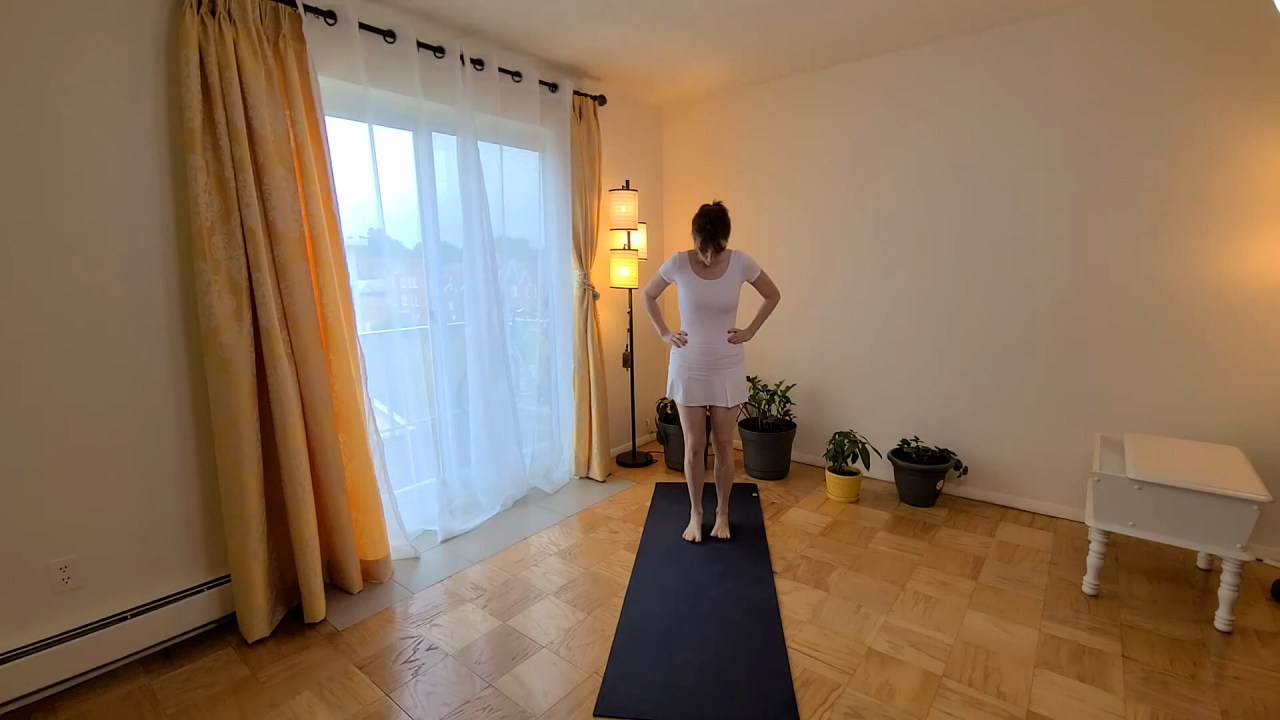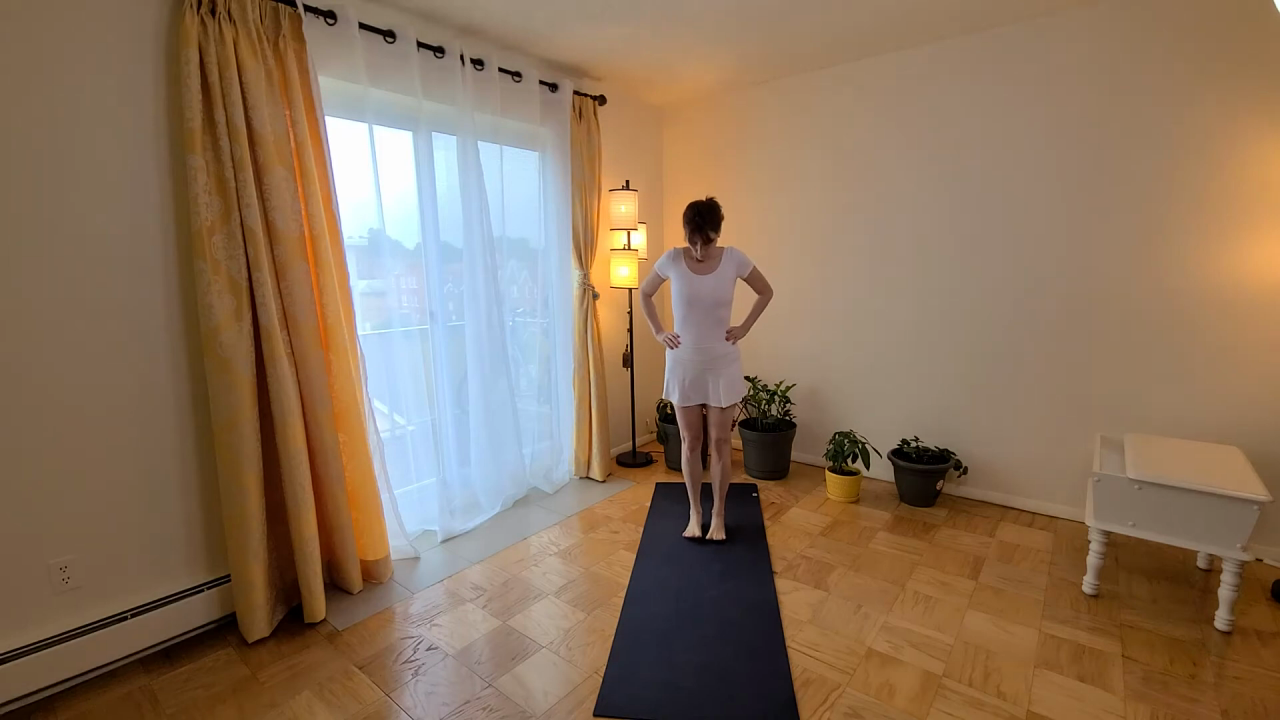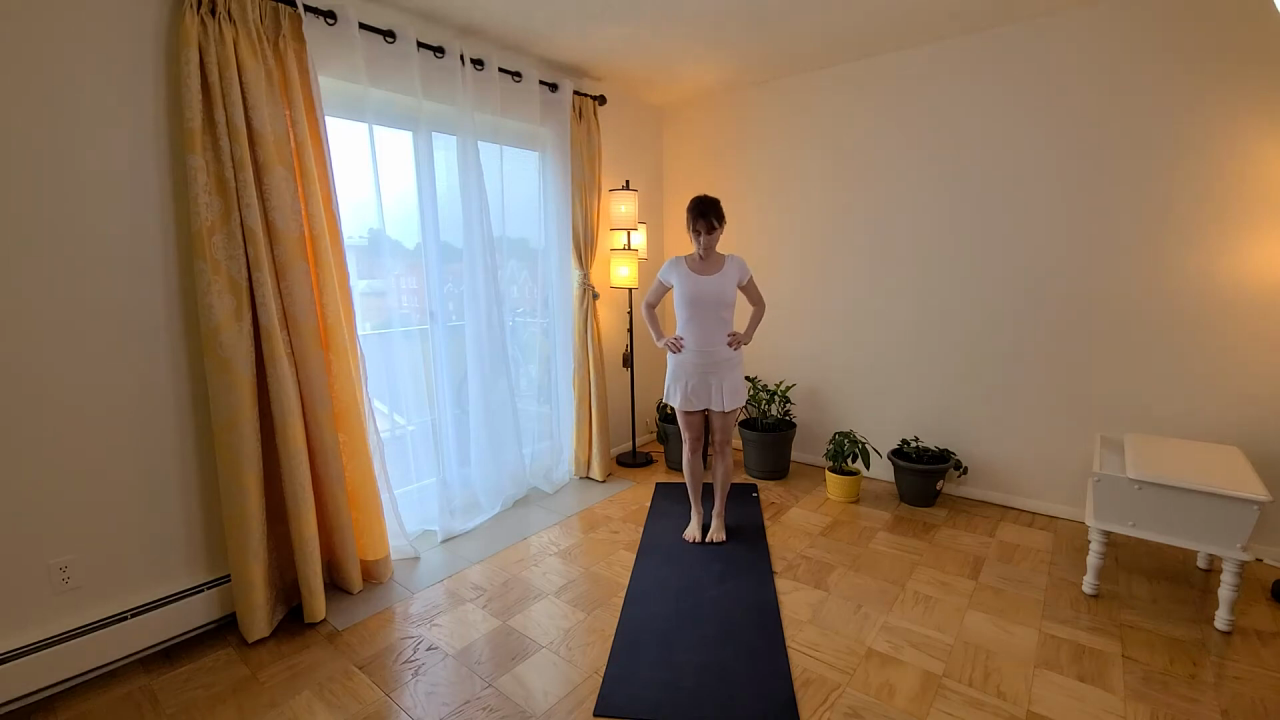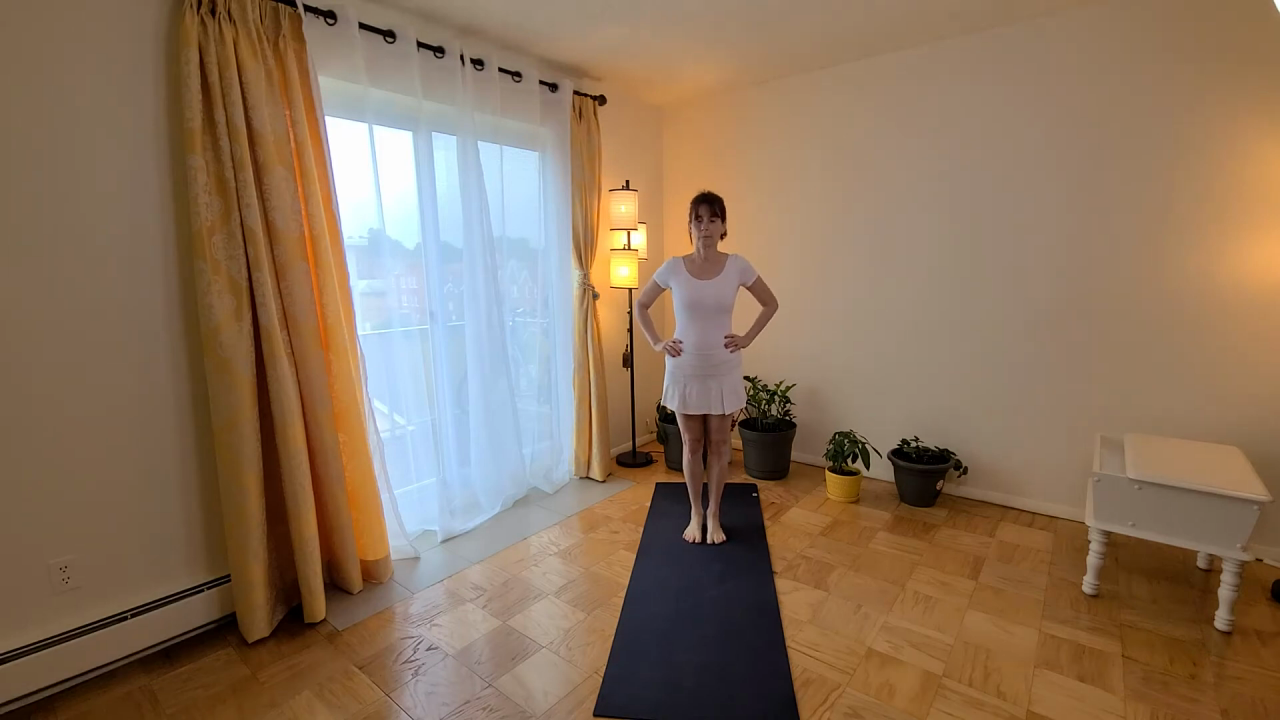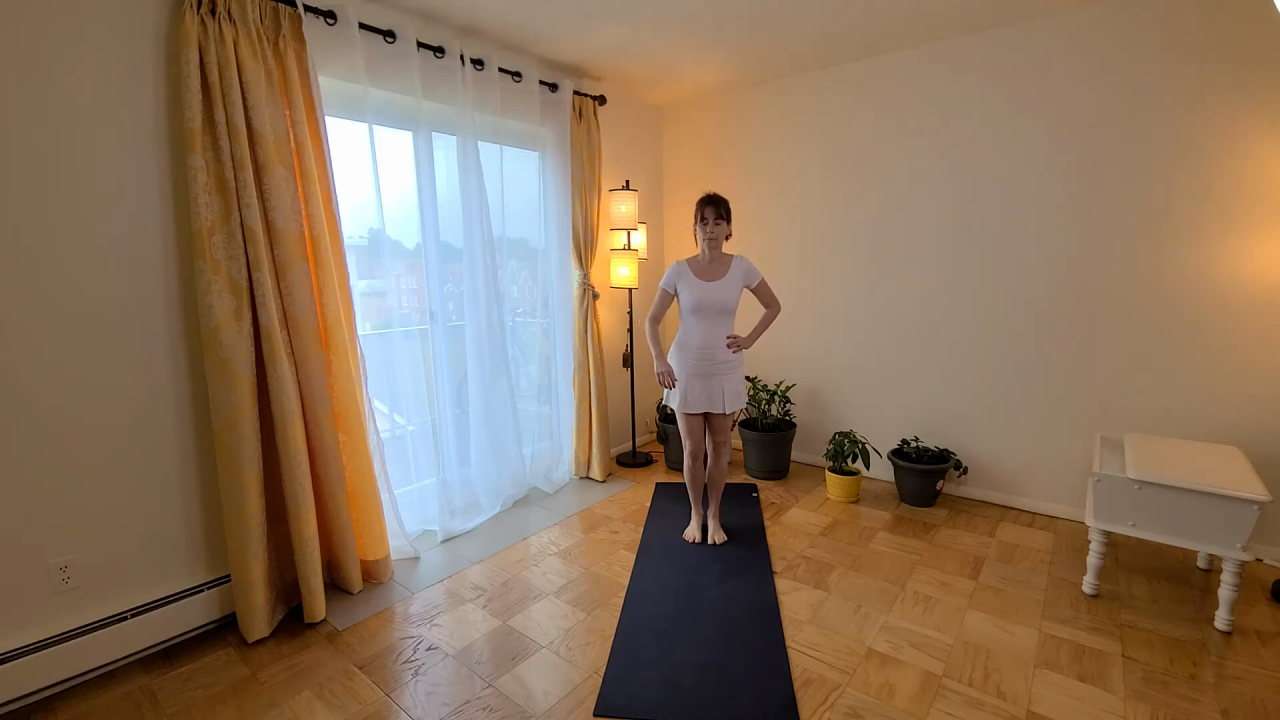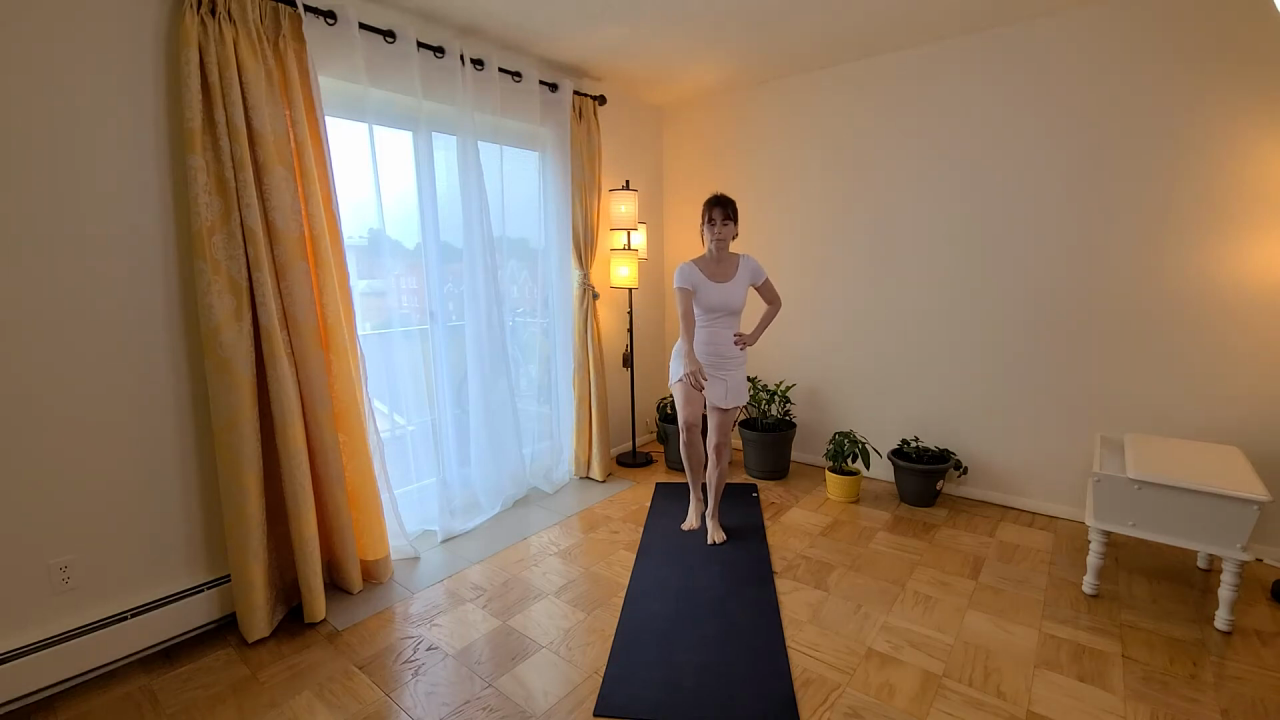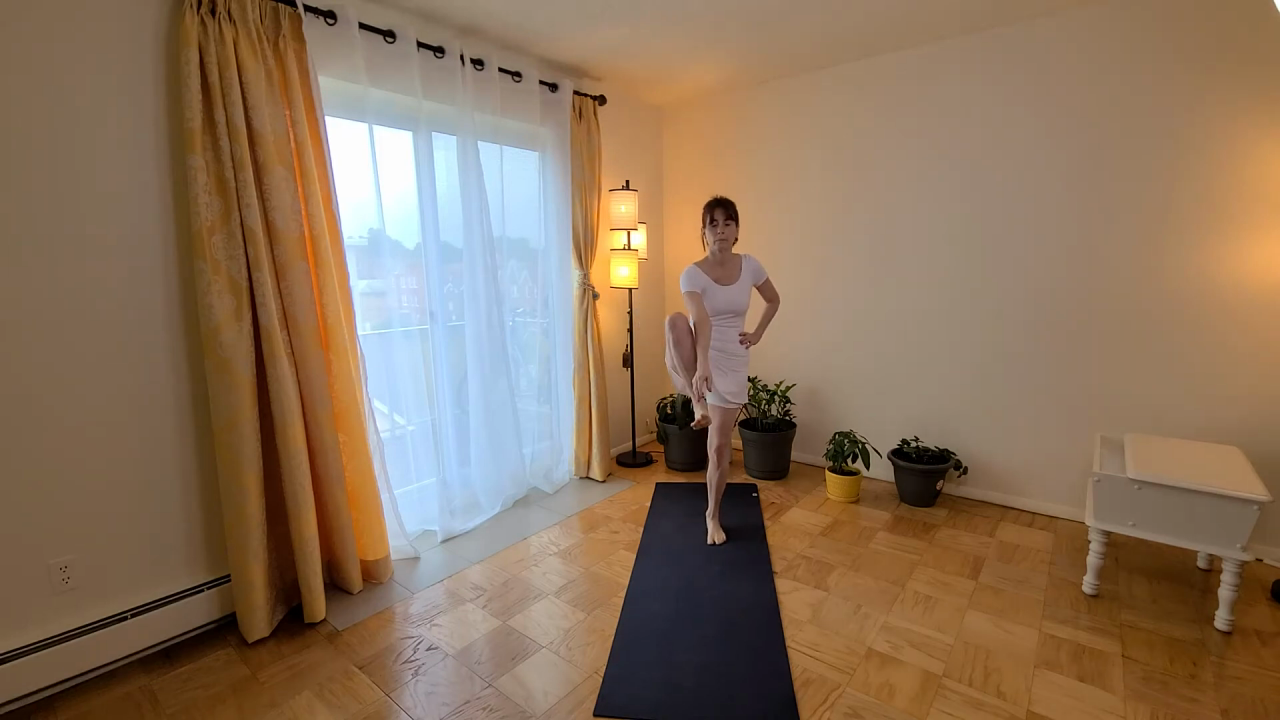
dt=0.5s
person 1, frame 1
left shoulder: (741, 263)
right shoulder: (678, 264)
left elbow: (773, 295)
right elbow: (648, 296)
left wrist: (750, 331)
right wrist: (664, 333)
left hip: (726, 368)
right hip: (688, 367)
left knee: (722, 443)
right knee: (694, 445)
left ankle: (722, 514)
right ankle: (695, 513)
person 1, frame 2
left shoulder: (734, 259)
right shoulder: (672, 259)
left elbow: (766, 292)
right elbow: (645, 294)
left wrist: (744, 328)
right wrist: (658, 332)
left hip: (722, 366)
right hip: (683, 365)
left knee: (719, 442)
right knee: (691, 442)
left ankle: (718, 515)
right ankle: (695, 512)
person 1, frame 3
left shoulder: (735, 265)
right shoulder: (674, 267)
left elbow: (759, 305)
right elbow: (648, 305)
left wrist: (747, 335)
right wrist: (659, 339)
left hip: (725, 369)
right hip: (686, 368)
left knee: (722, 444)
right knee: (692, 444)
left ankle: (719, 516)
right ankle: (696, 513)
person 1, frame 4
left shoulder: (737, 266)
right shoulder: (673, 268)
left elbow: (770, 303)
right elbow: (640, 306)
left wrist: (747, 338)
right wrist: (656, 342)
left hip: (723, 370)
right hip: (684, 371)
left knee: (718, 444)
right knee: (692, 445)
left ankle: (713, 514)
right ankle: (695, 514)
person 1, frame 5
left shoulder: (741, 268)
right shoulder: (678, 271)
left elbow: (773, 307)
right elbow: (653, 321)
left wrist: (750, 340)
right wrist: (659, 360)
left hip: (725, 372)
right hip: (686, 372)
left knee: (719, 447)
right knee: (693, 451)
left ankle: (714, 515)
right ankle: (696, 514)
person 1, frame 6
left shoulder: (748, 266)
right shoulder: (687, 271)
left elbow: (775, 303)
right elbow: (686, 317)
left wrist: (754, 336)
right wrist: (690, 359)
left hip: (729, 367)
right hip: (691, 361)
left knee: (719, 445)
right knee: (689, 423)
left ankle: (712, 515)
right ankle: (695, 498)
person 1, frame 7
left shoulder: (750, 266)
right shoulder: (692, 274)
left elbow: (773, 300)
right elbow: (701, 320)
left wrist: (756, 335)
right wrist: (702, 363)
left hip: (731, 365)
right hip: (694, 358)
left knee: (720, 446)
right knee: (676, 321)
left ankle: (713, 515)
right ankle: (697, 399)
